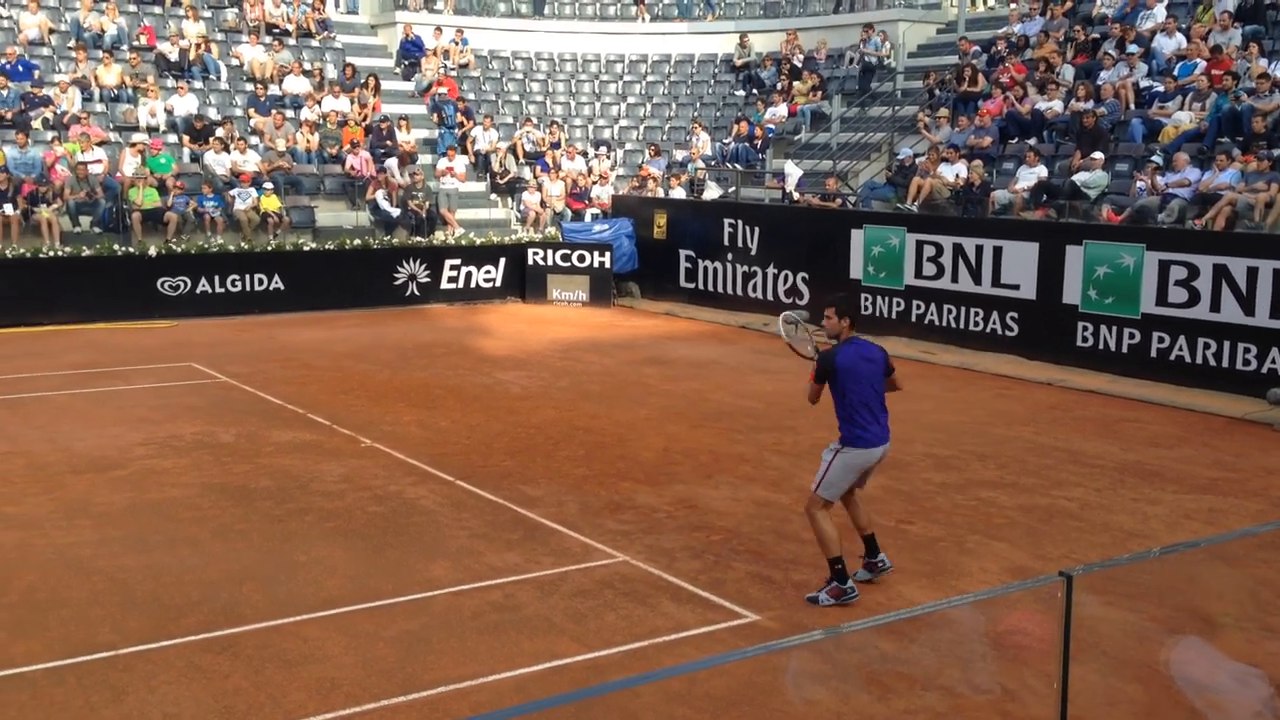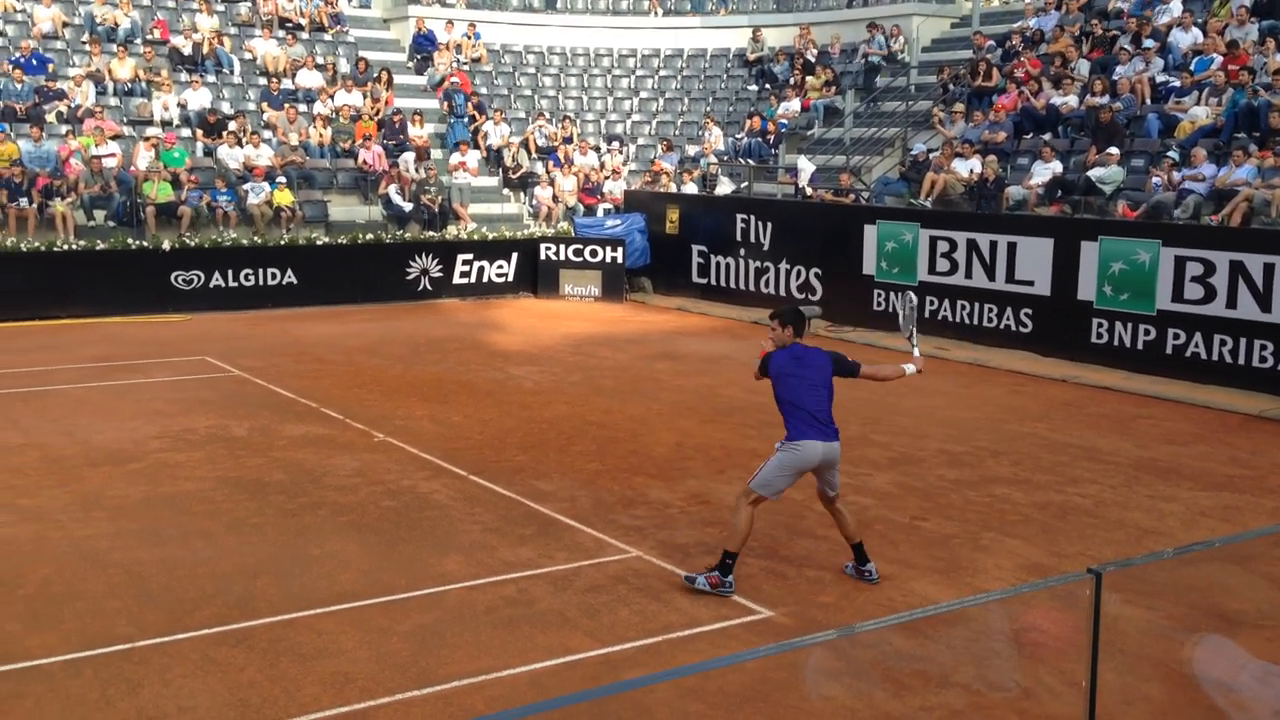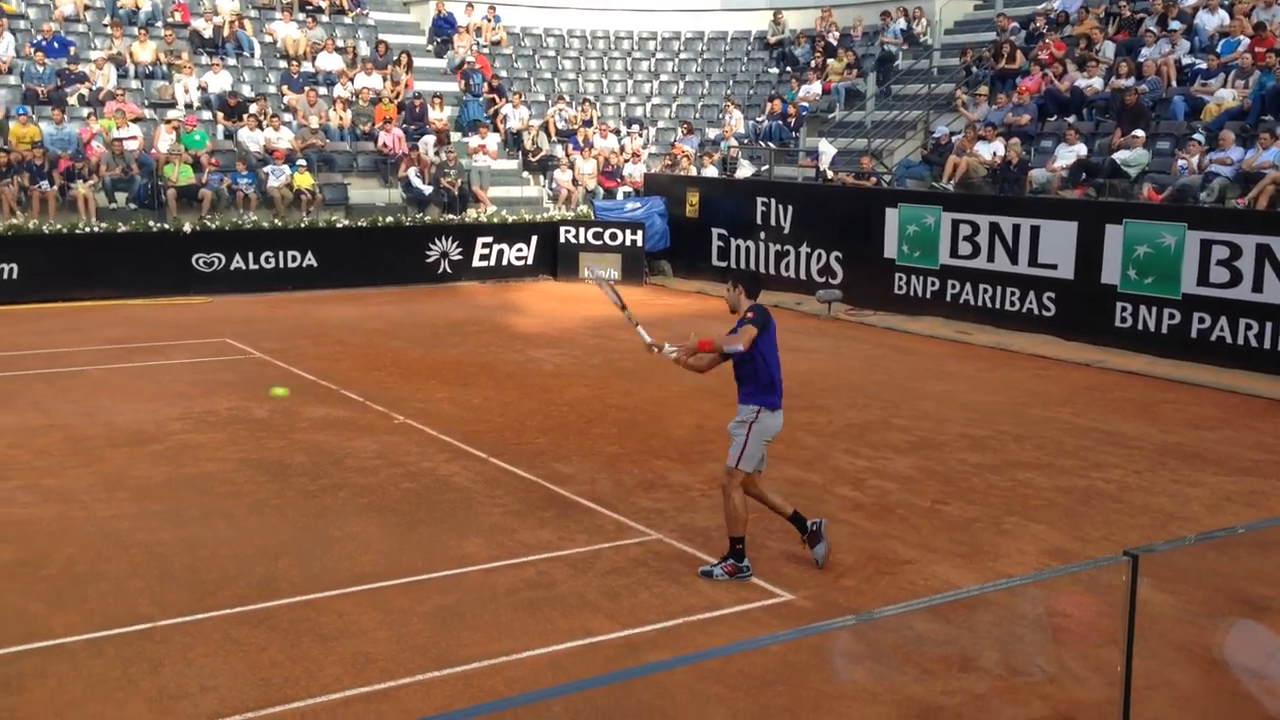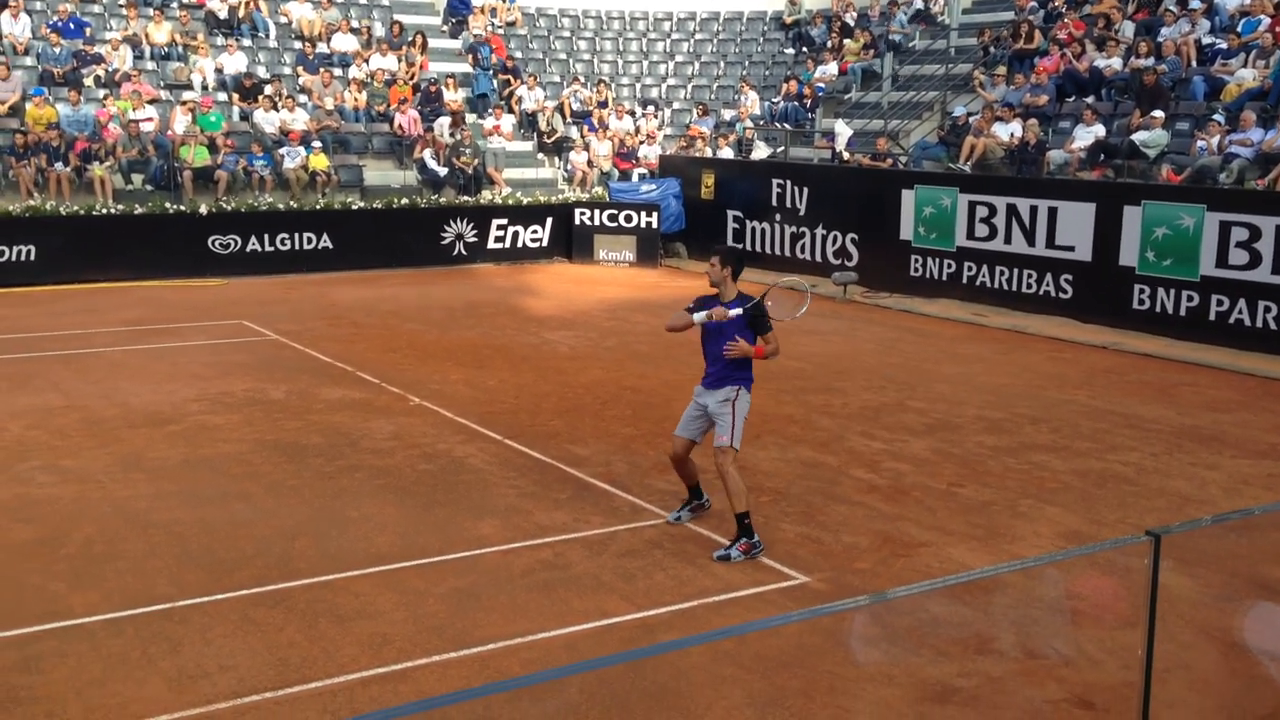
dt=0.4s
person 1, frame 1
left shoulder: (830, 358)
right shoulder: (877, 352)
left elbow: (813, 398)
right elbow: (895, 385)
left wrist: (815, 376)
left hip: (856, 447)
right hip: (880, 442)
left knee: (815, 508)
right knee: (847, 493)
left ankle: (841, 583)
right ankle: (874, 558)
person 1, frame 2
left shoulder: (772, 360)
right shoulder: (828, 359)
left elbow: (758, 375)
right elbow: (876, 373)
right wrist: (912, 366)
left hip: (798, 446)
right hip: (831, 446)
left knee: (746, 501)
right knee: (831, 501)
left ankle: (723, 574)
right ankle: (864, 565)
person 1, frame 3
left shoulder: (758, 313)
right shoulder: (741, 327)
left elbow: (739, 343)
right elbow: (705, 365)
left wrist: (698, 345)
right wrist: (683, 356)
left hip: (760, 412)
right hip: (758, 412)
left knee: (731, 484)
right knee: (748, 484)
left ankle: (737, 560)
right ankle: (807, 527)
person 1, frame 4
left shoulder: (753, 306)
right shoulder: (705, 303)
left elbow: (774, 347)
right elbow: (671, 325)
left wrist: (750, 351)
right wrist: (705, 315)
left hip: (733, 393)
right hip: (705, 391)
left knee: (724, 462)
right knee: (677, 452)
left ankle: (747, 538)
right ankle: (697, 499)
